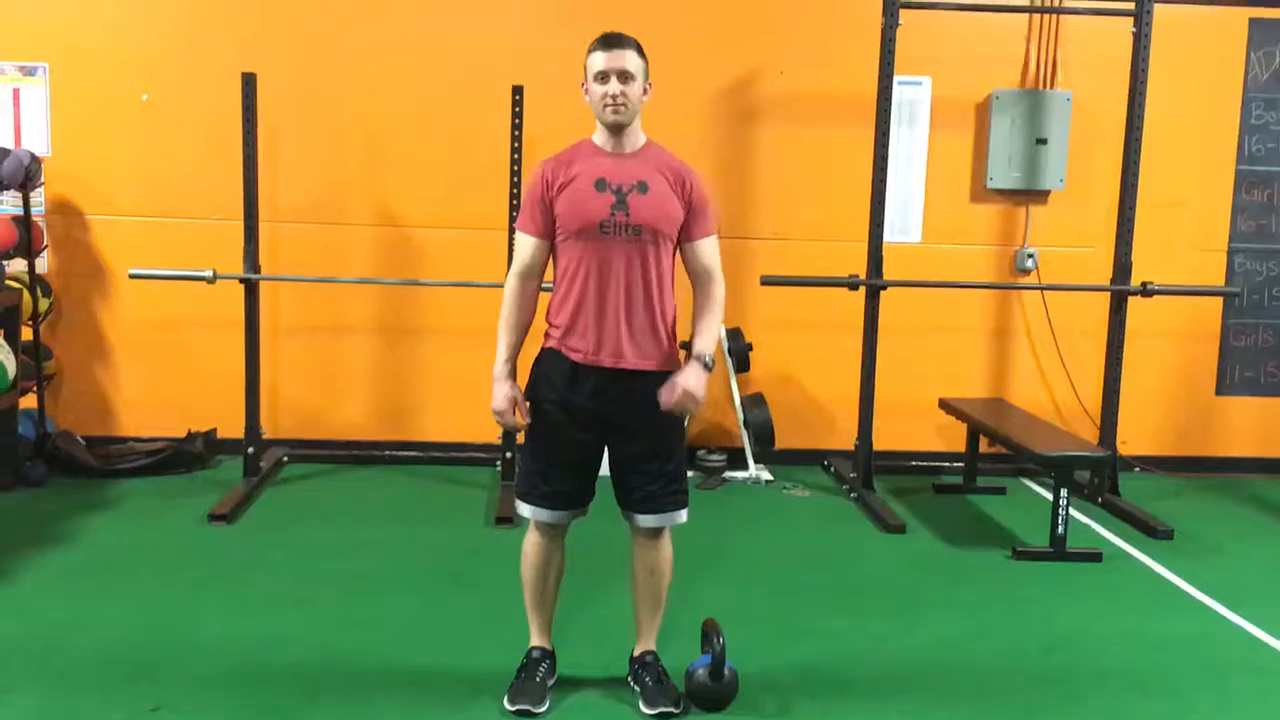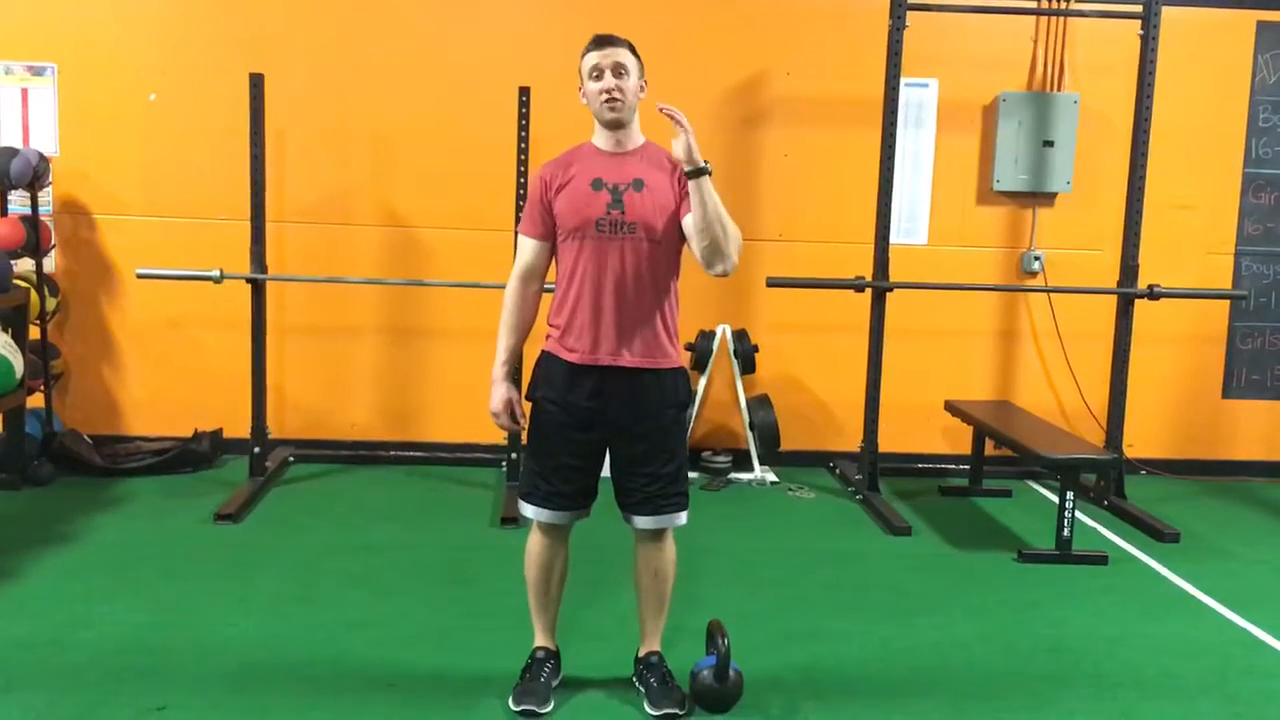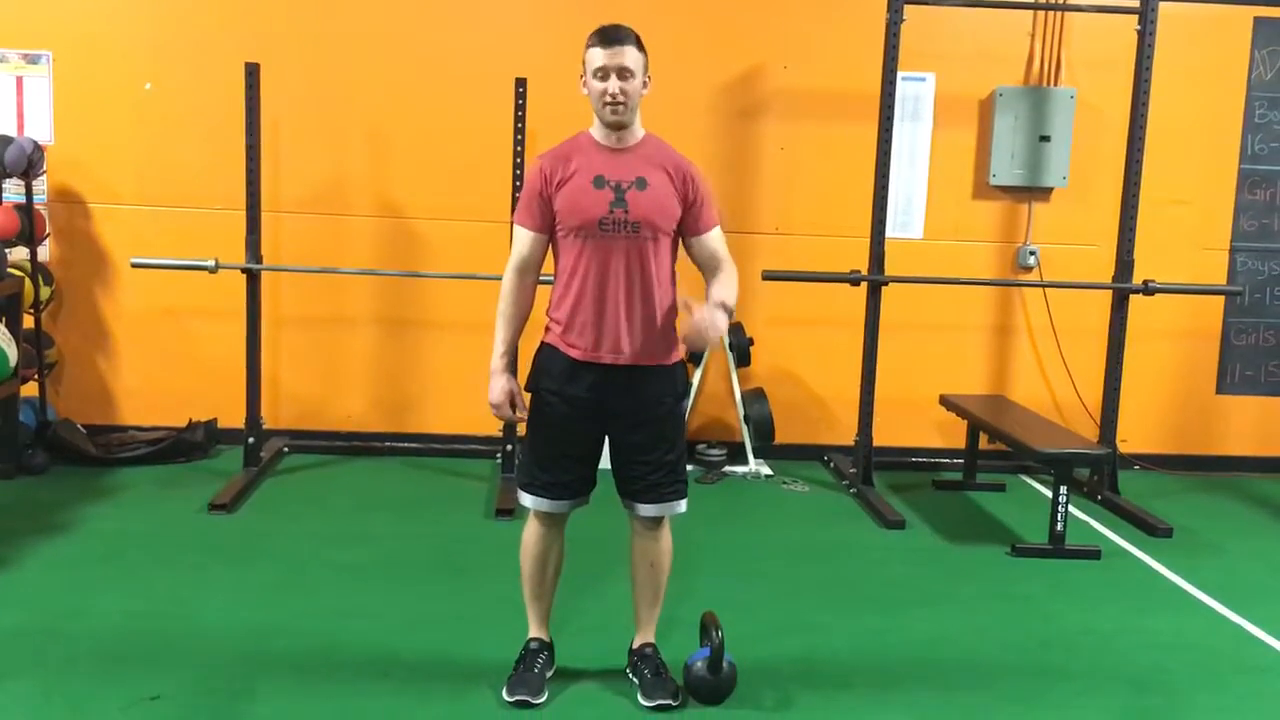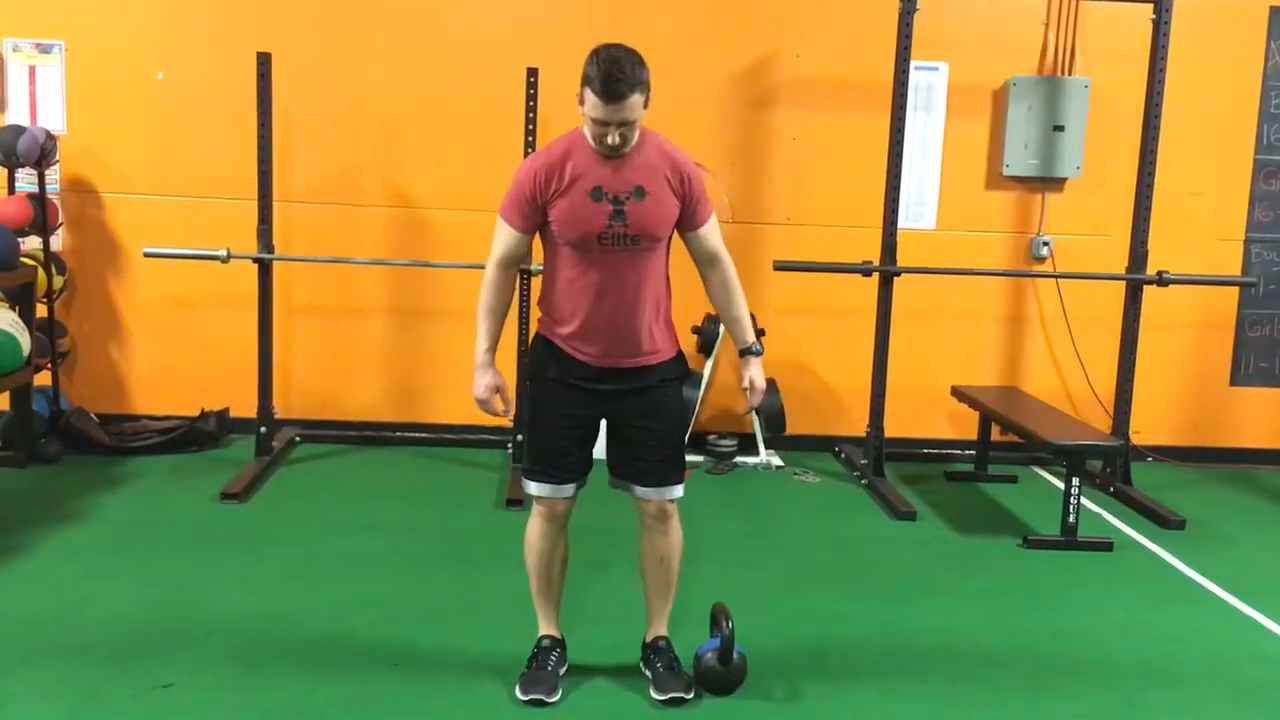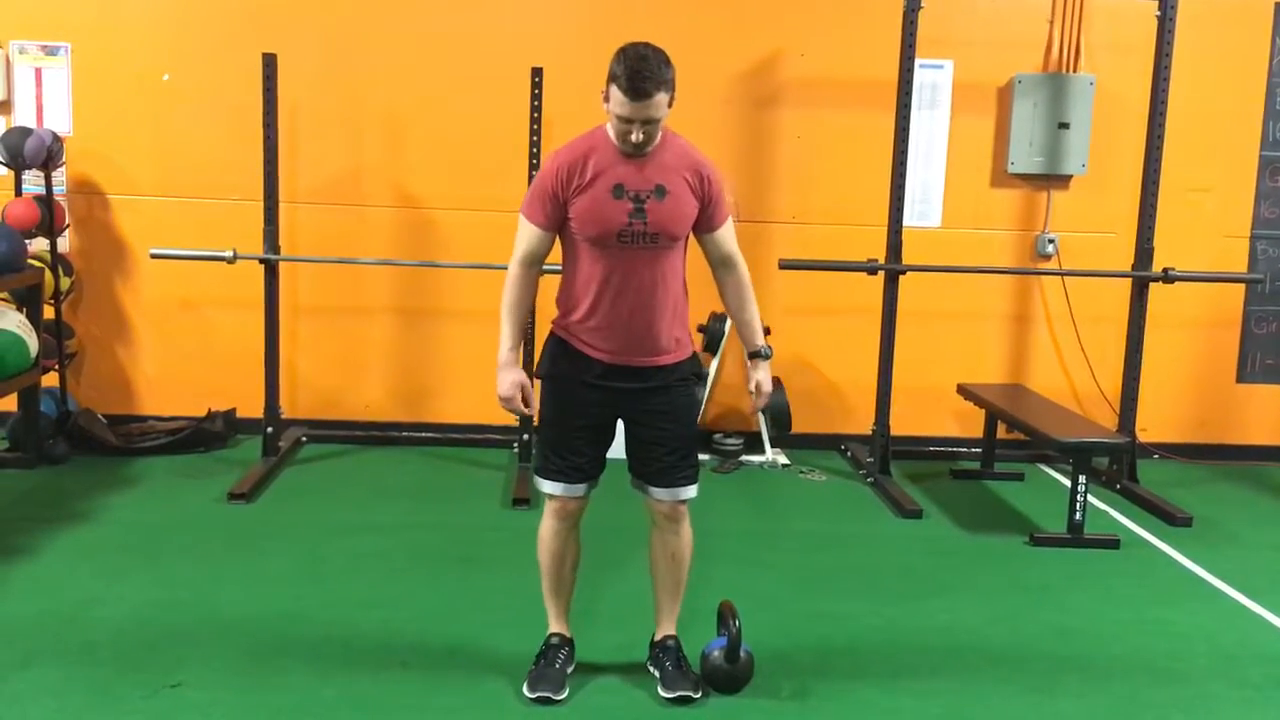
dt=1s
person 1, frame 1
left shoulder: (680, 180)
right shoulder: (555, 174)
left elbow: (711, 282)
right elbow: (524, 276)
left wrist: (699, 362)
right wrist: (504, 370)
left hip: (652, 378)
right hip: (567, 373)
left knee: (653, 523)
right knee: (547, 519)
left ankle: (646, 657)
right ankle: (539, 653)
person 1, frame 2
left shoulder: (677, 173)
right shoulder: (555, 176)
left elbow: (721, 261)
right elbow: (525, 279)
left wrist: (695, 169)
right wrist: (502, 372)
left hip: (653, 377)
right hip: (567, 375)
left knee: (655, 524)
right knee: (549, 520)
left ankle: (651, 659)
right ankle: (543, 654)
person 1, frame 3
left shoulder: (678, 173)
right shoulder: (553, 168)
left elbow: (719, 265)
right elbow: (521, 270)
left wrist: (715, 306)
right wrist: (500, 364)
left hip: (652, 372)
right hip: (566, 368)
left knee: (652, 515)
right knee: (546, 511)
left ankle: (644, 650)
right ankle: (537, 645)
person 1, frame 4
left shoulder: (677, 171)
right shoulder: (543, 171)
left elbow: (714, 261)
right elbow: (503, 265)
left wrist: (749, 350)
right wrist: (484, 361)
left hip: (652, 366)
right hip: (564, 363)
left knee: (660, 507)
right knee: (550, 505)
left ankle: (658, 642)
right ankle: (549, 641)
person 1, frame 5
left shoulder: (696, 172)
right shoulder: (566, 167)
left elbow: (728, 264)
right elbow: (525, 263)
left wrist: (758, 354)
right wrist: (509, 359)
left hip: (666, 367)
right hip: (579, 363)
left knee: (671, 507)
right knee: (562, 503)
left ankle: (665, 643)
right ankle: (557, 640)
